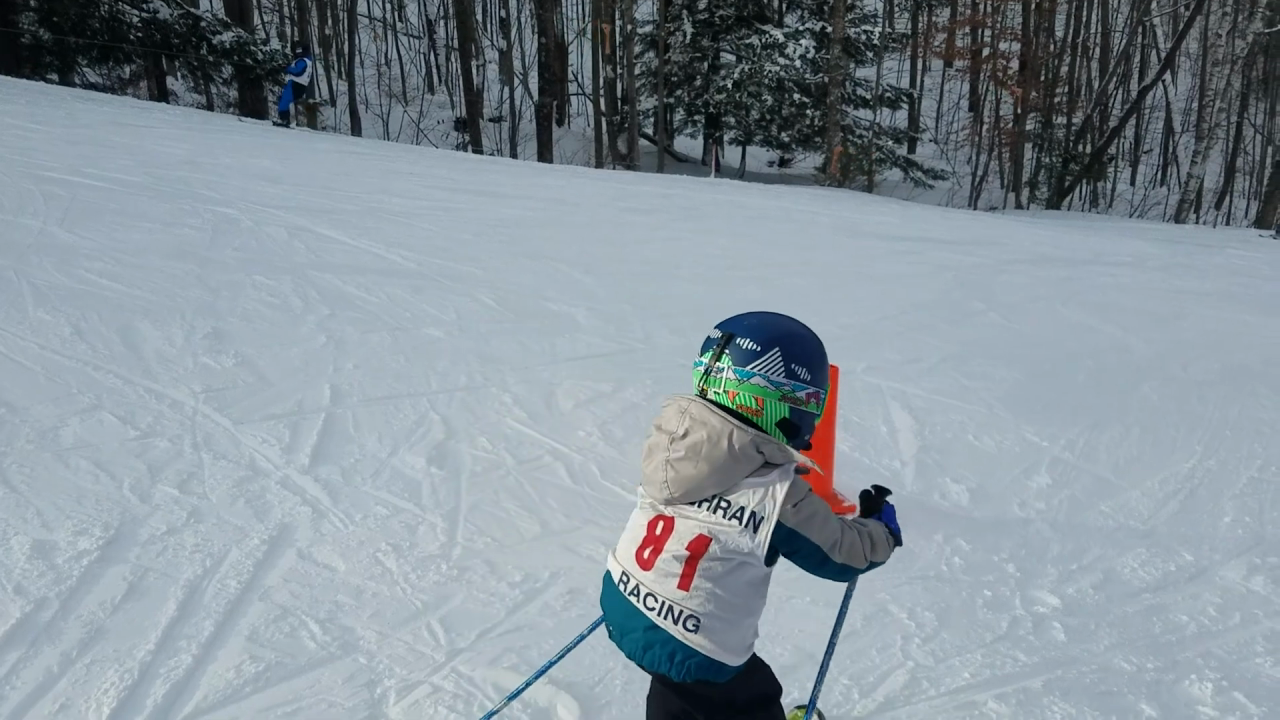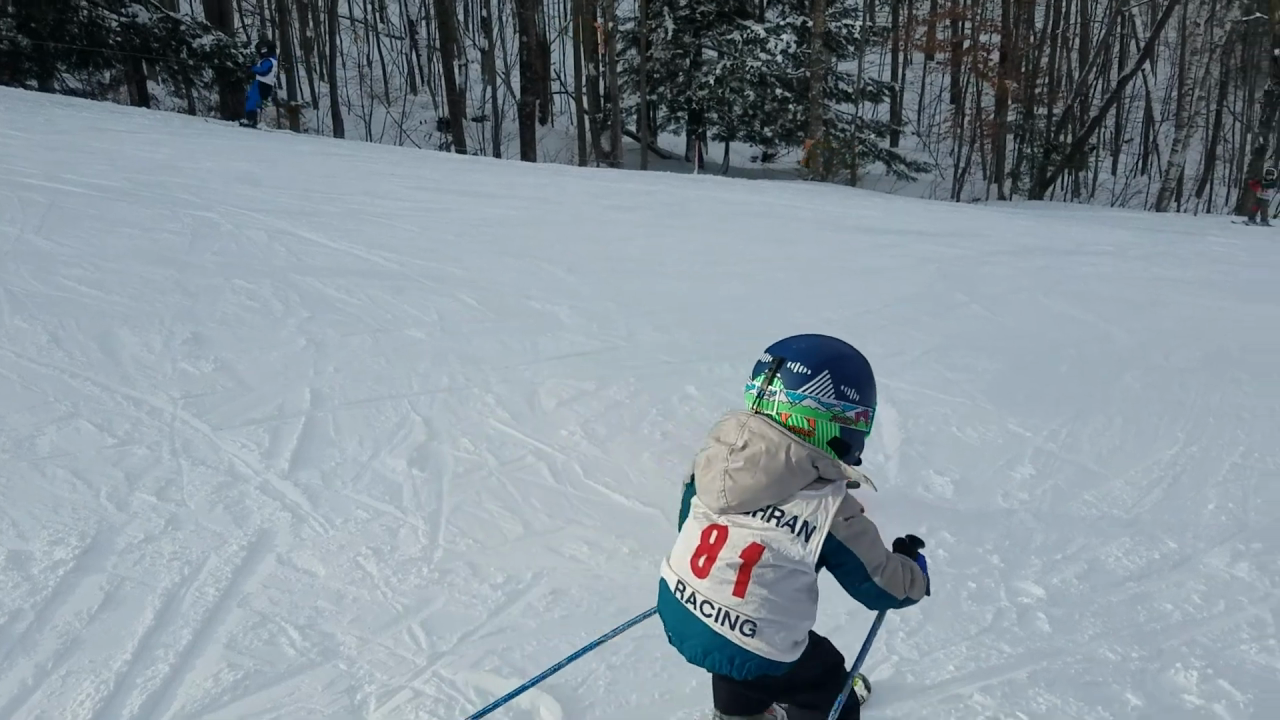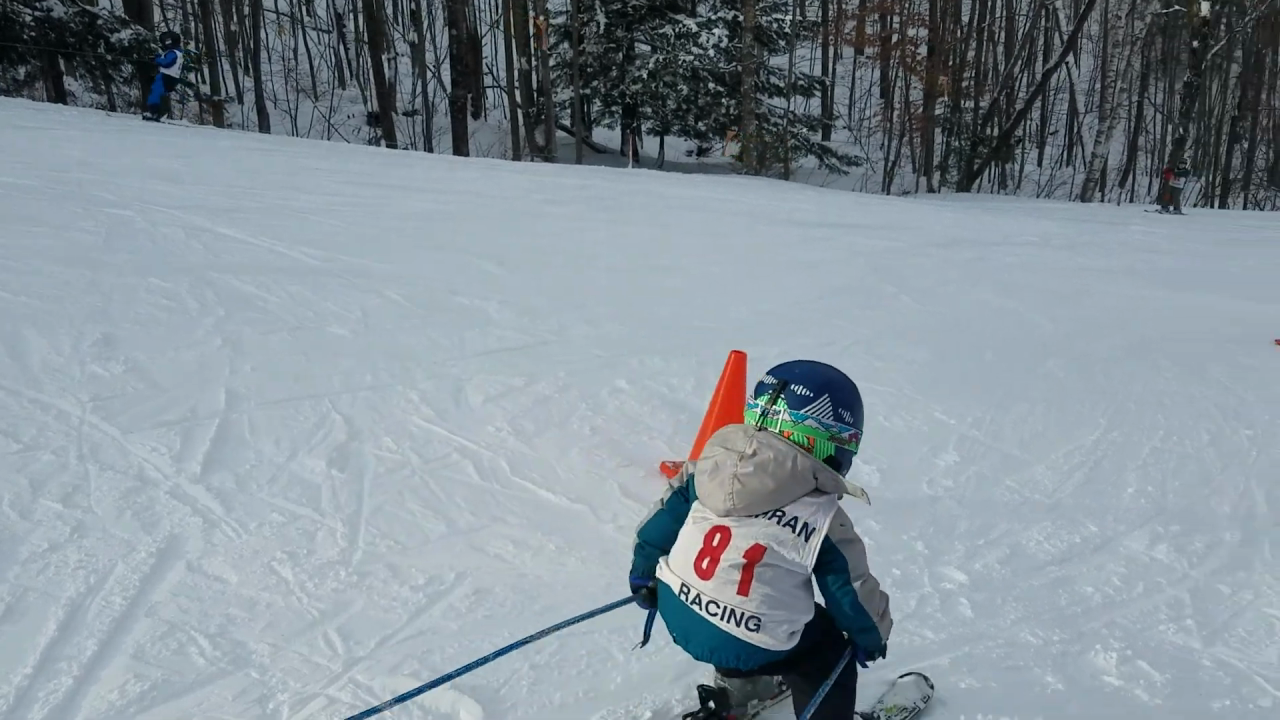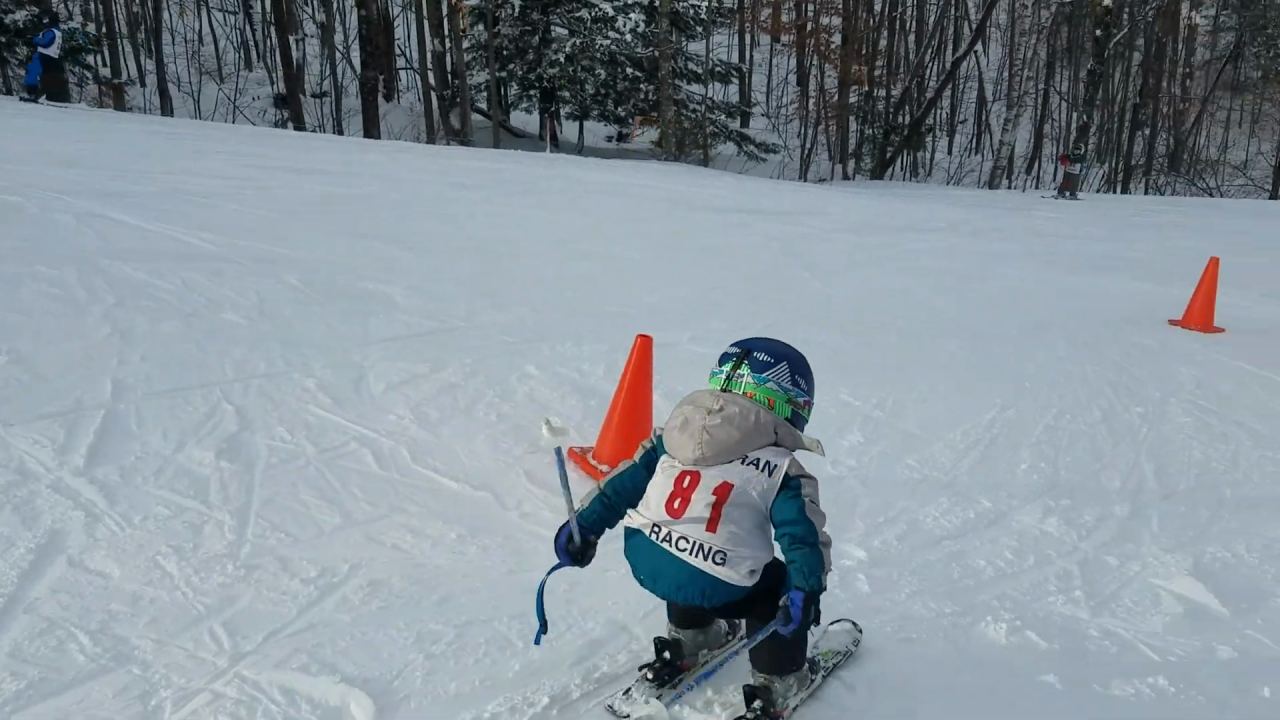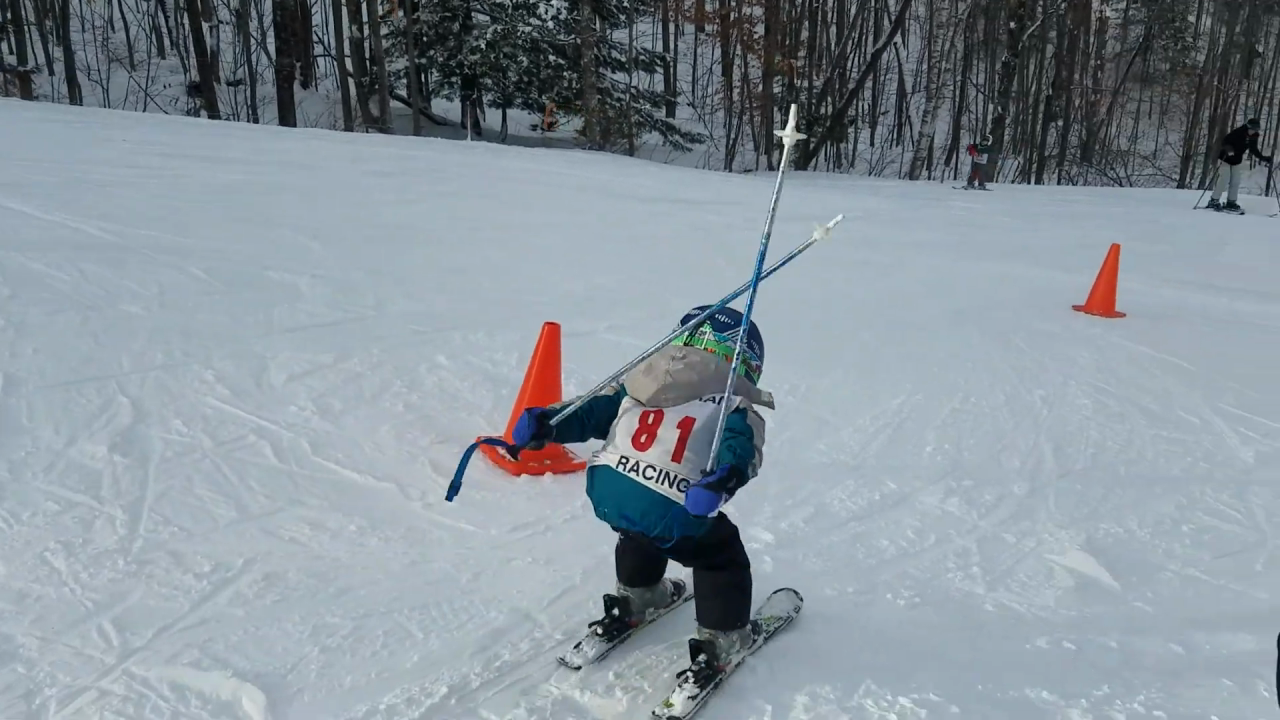
dt=0.2s
person 1, frame 1
left shoulder: (671, 438)
right shoulder: (780, 497)
right elbow: (842, 553)
right wrist: (881, 529)
left hip: (621, 607)
right hip: (691, 650)
person 1, frame 2
left shoulder: (718, 451)
right shoulder: (830, 510)
right elbow: (881, 582)
right wrist: (913, 570)
left hip: (676, 613)
right hip: (747, 650)
right knee: (822, 679)
person 1, frame 3
left shoulder: (713, 464)
right shoulder: (823, 518)
left elbow: (661, 523)
right elbow: (854, 598)
left wrist: (645, 573)
right wrist: (872, 636)
left hip: (679, 613)
right hip: (748, 644)
right knee: (823, 642)
left ankle: (734, 685)
person 1, frame 4
left shoulder: (679, 428)
right shoulder: (783, 467)
left elbow: (629, 479)
right elbow: (801, 528)
left wrist: (582, 530)
right wrist: (806, 592)
left hip: (646, 554)
right hip: (713, 583)
right knee: (775, 587)
left ankle: (688, 636)
right ankle: (778, 681)
person 1, frame 5
left shoulder: (641, 382)
right shoulder: (734, 407)
left elbow: (593, 412)
right elbow: (740, 444)
left wrist: (543, 424)
right wrist: (725, 479)
left hip: (608, 493)
right hip: (672, 512)
left knee: (641, 535)
right knee: (721, 556)
left ankle: (636, 596)
right ankle: (722, 637)
